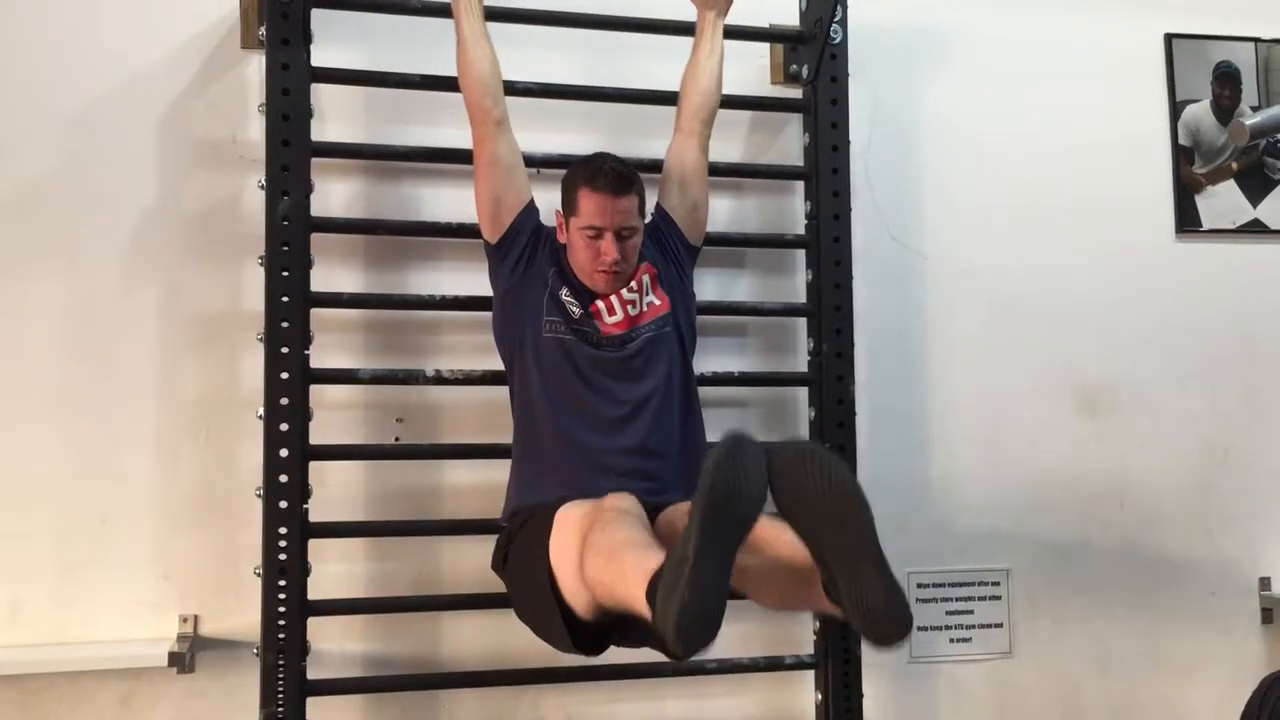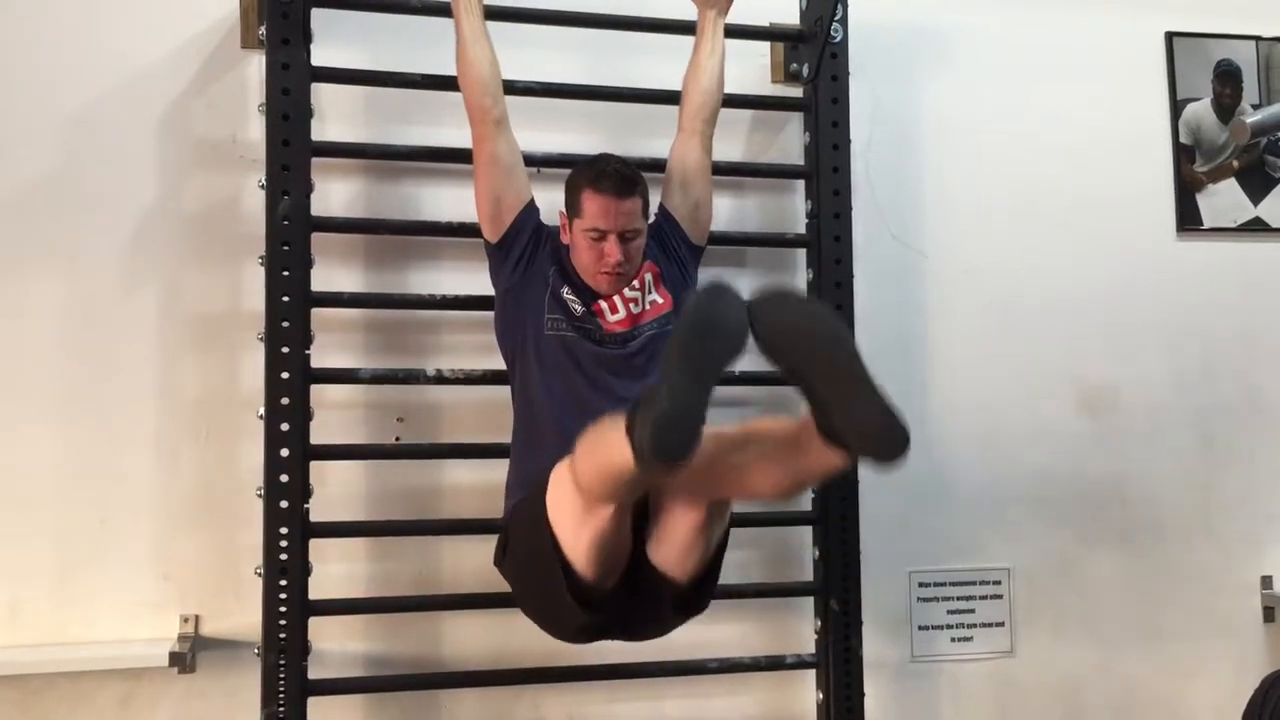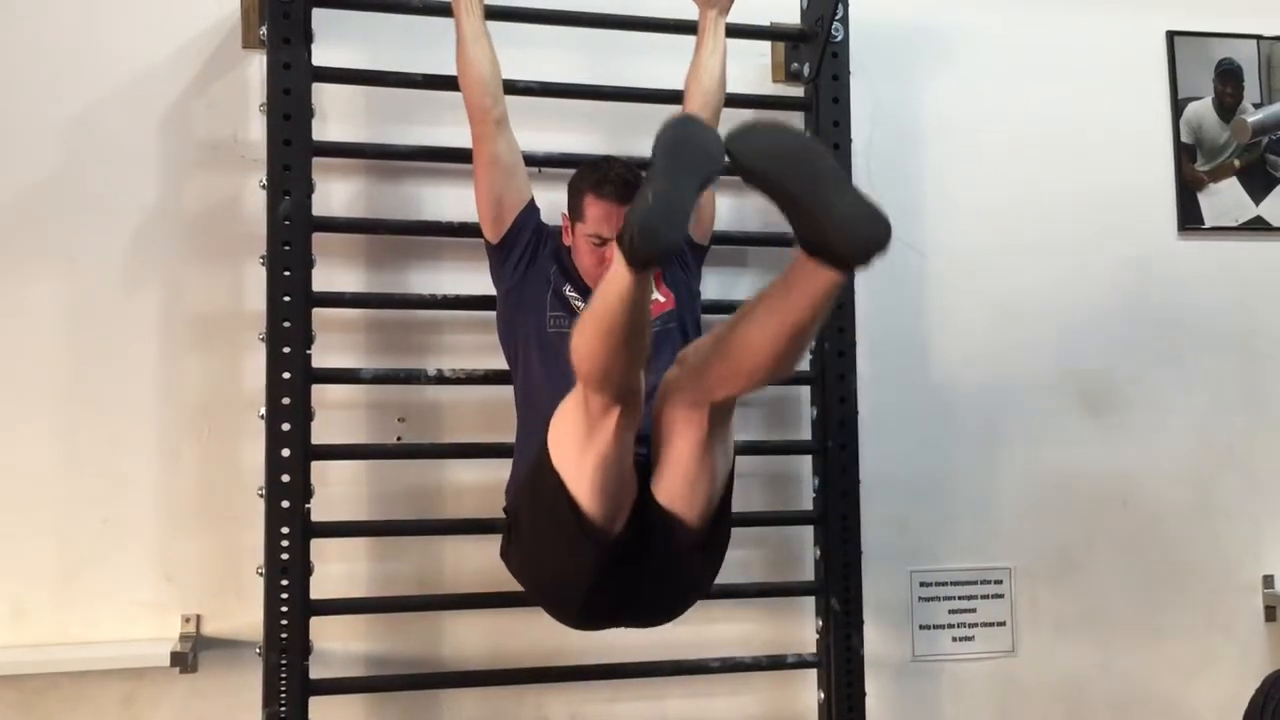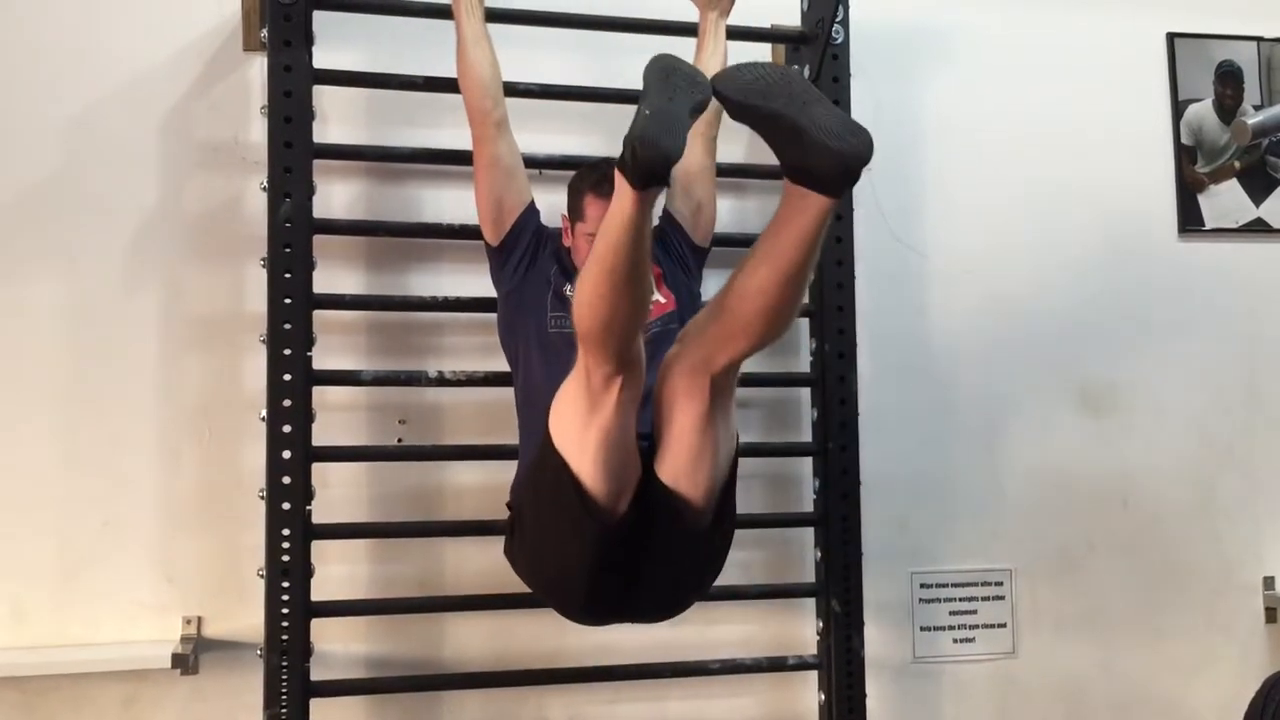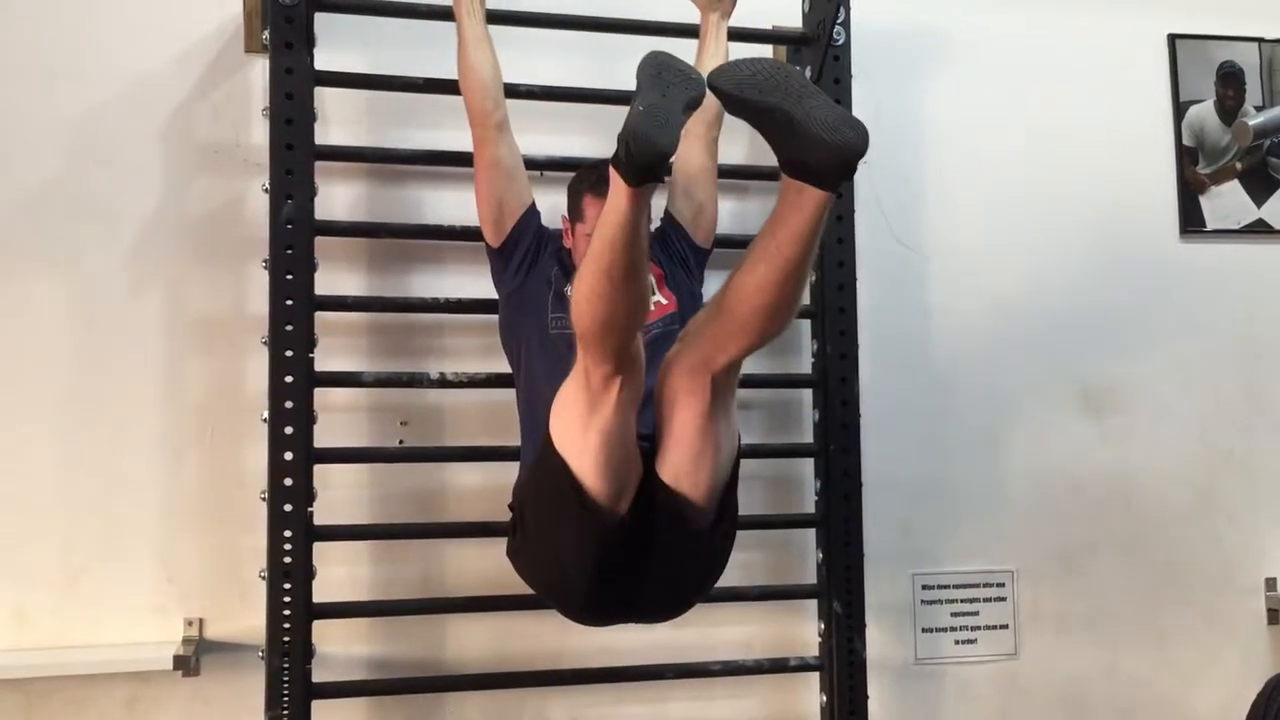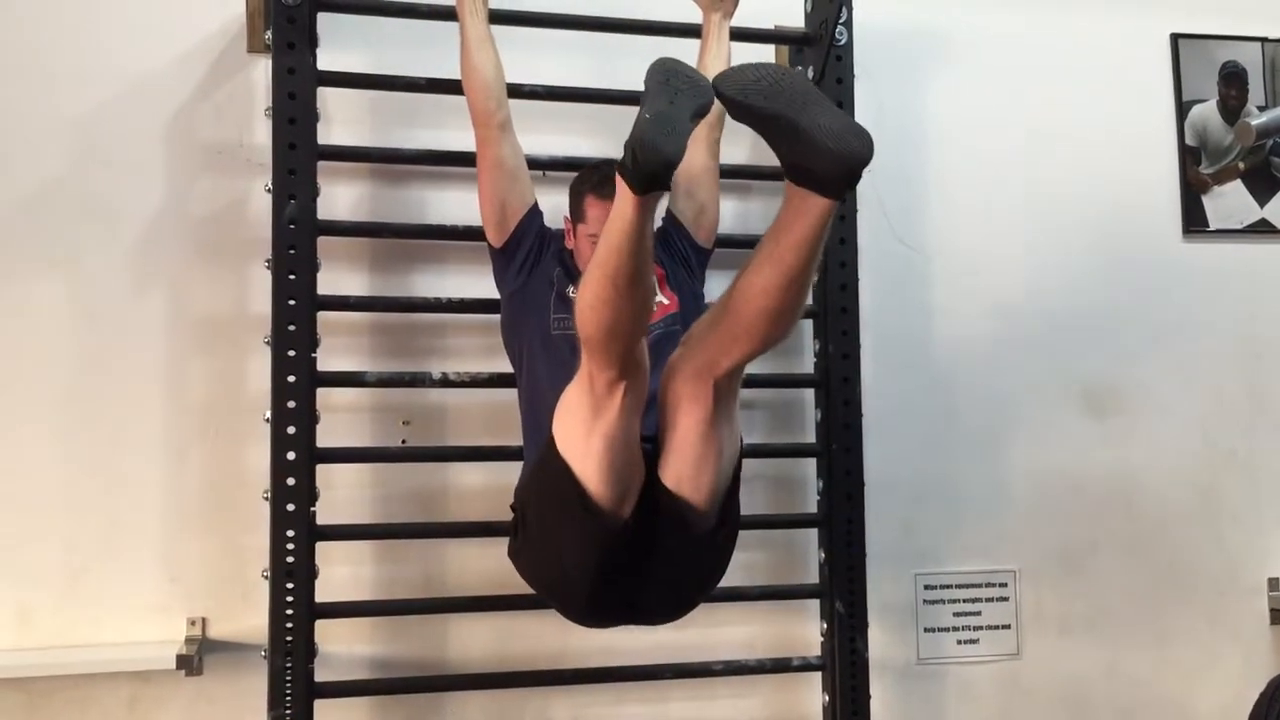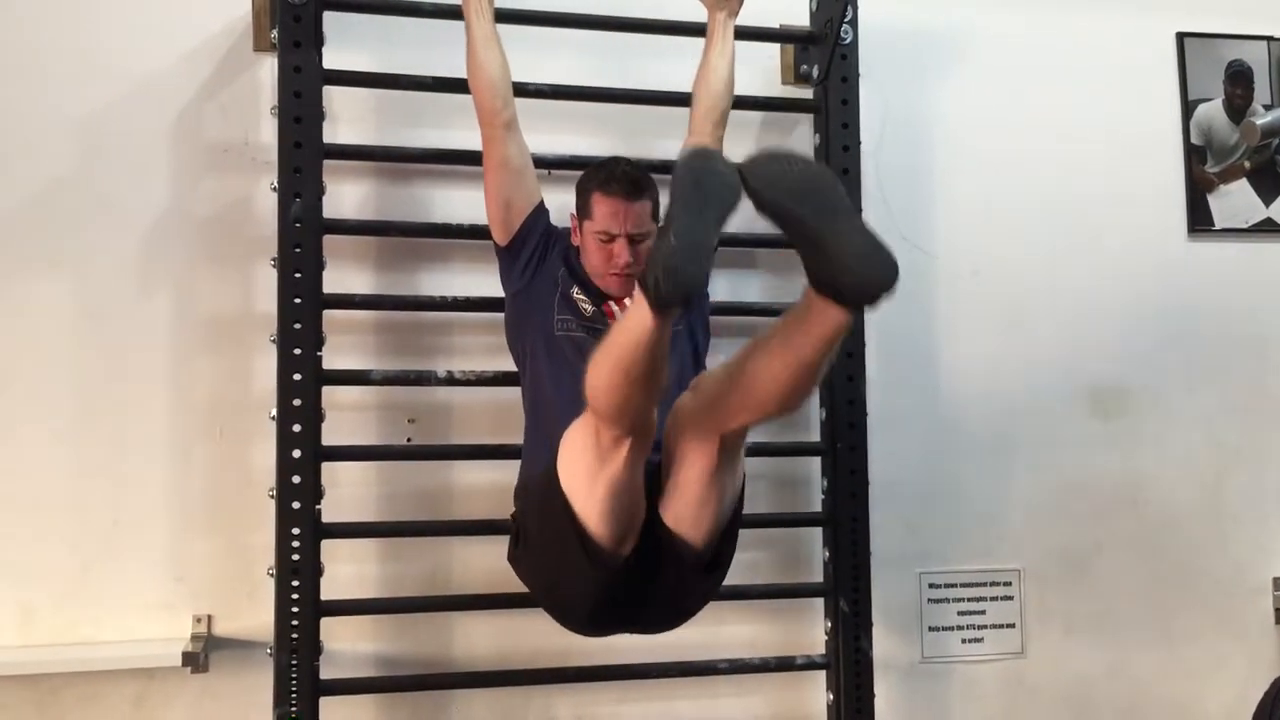
dt=0.3s
person 1, frame 1
left shoulder: (665, 266)
right shoulder: (527, 270)
left elbow: (692, 133)
right elbow: (490, 125)
left hip: (667, 521)
right hip: (557, 537)
left knee: (708, 528)
right knee: (612, 520)
left ankle: (841, 583)
right ankle: (673, 593)
person 1, frame 2
left shoulder: (667, 268)
right shoulder: (529, 270)
left elbow: (696, 130)
right elbow: (489, 124)
left hip: (664, 574)
right hip: (563, 561)
left knee: (699, 463)
right knee: (606, 450)
left ankle: (840, 430)
right ankle: (657, 431)
person 1, frame 3
left shoulder: (672, 265)
right shoulder: (531, 269)
left elbow: (700, 131)
right elbow: (489, 124)
left hip: (669, 553)
right hip: (569, 550)
left knee: (695, 380)
right knee: (611, 380)
left ankle: (827, 253)
right ankle: (647, 249)
person 1, frame 4
left shoulder: (670, 265)
right shoulder: (530, 269)
left elbow: (702, 135)
right elbow: (489, 126)
left hip: (676, 548)
right hip: (572, 544)
left knee: (699, 356)
right knee: (610, 355)
left ankle: (815, 178)
person 1, frame 5
left shoulder: (674, 264)
right shoulder: (531, 268)
left elbow: (702, 133)
right elbow: (490, 127)
left hip: (678, 545)
right hip: (576, 546)
left knee: (703, 354)
right knee: (609, 354)
person 1, frame 6
left shoulder: (675, 265)
right shoulder: (533, 271)
left elbow: (707, 135)
right elbow: (493, 128)
left hip: (678, 550)
right hip: (576, 545)
left knee: (703, 356)
right knee: (613, 354)
left ankle: (815, 179)
person 1, frame 7
left shoulder: (681, 265)
right shoulder: (539, 270)
left elbow: (706, 138)
right elbow: (499, 127)
left hip: (677, 558)
right hip: (578, 558)
left knee: (706, 411)
right knee: (621, 409)
left ankle: (838, 286)
